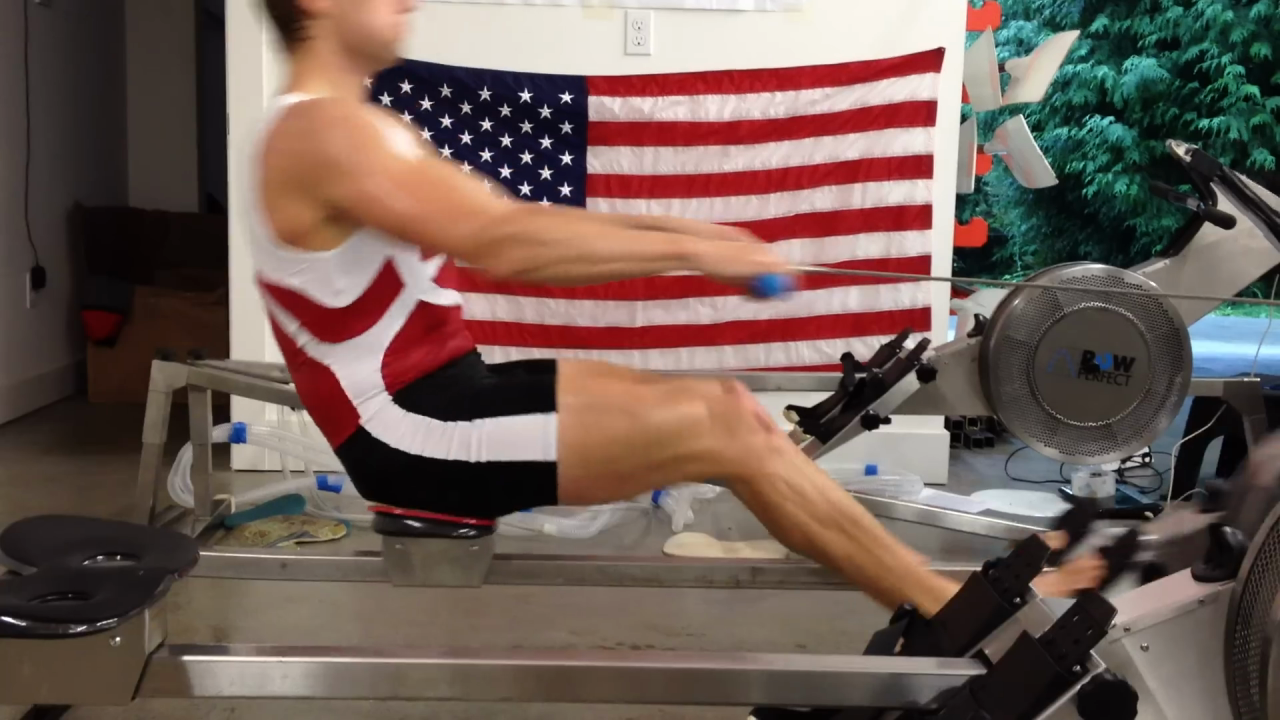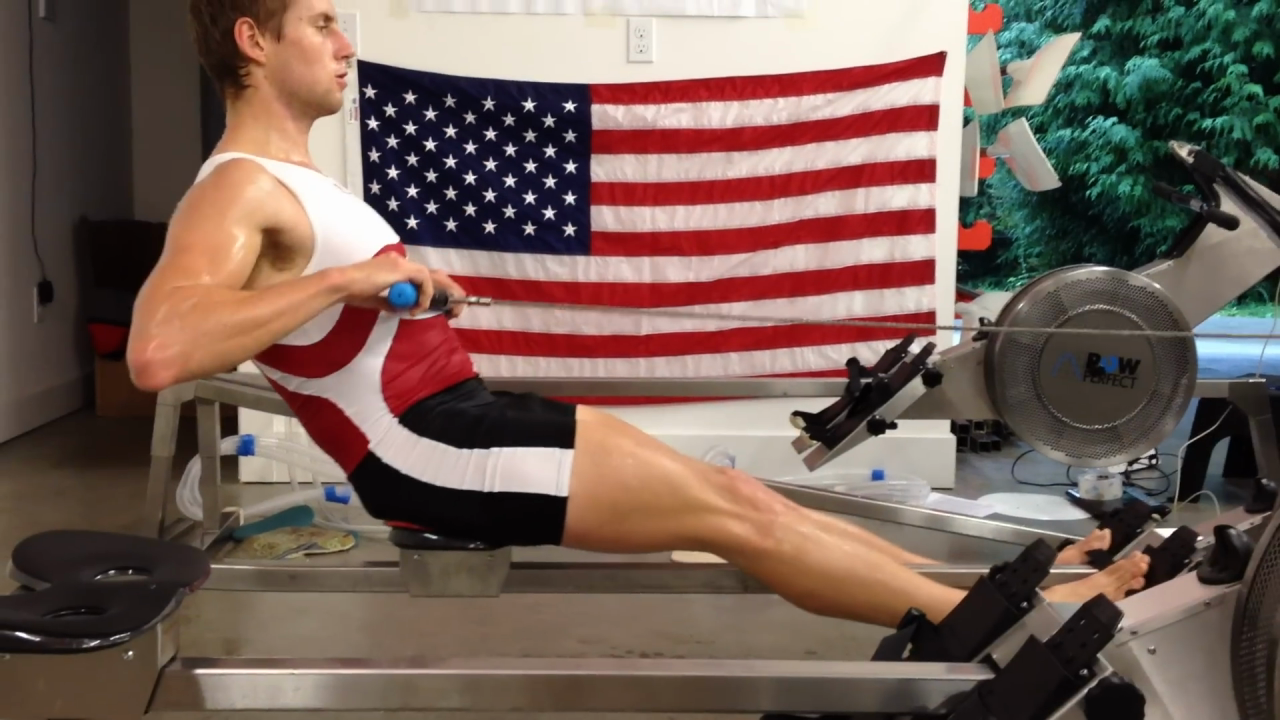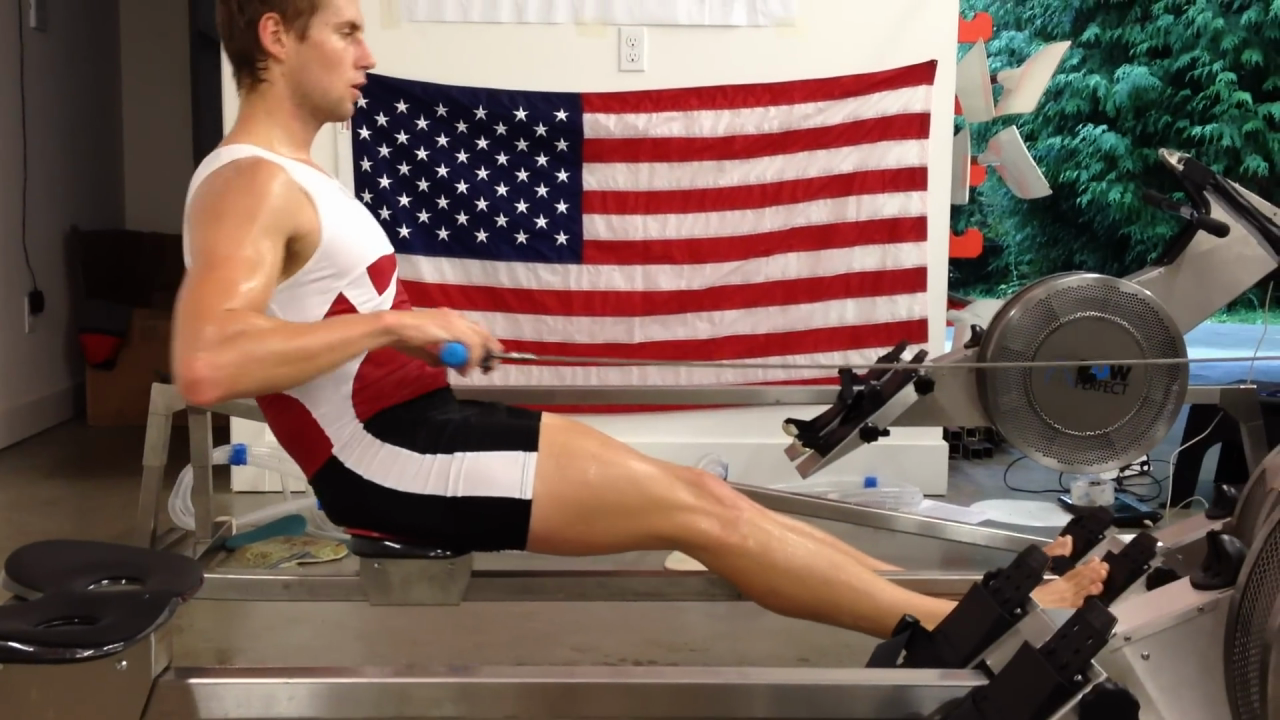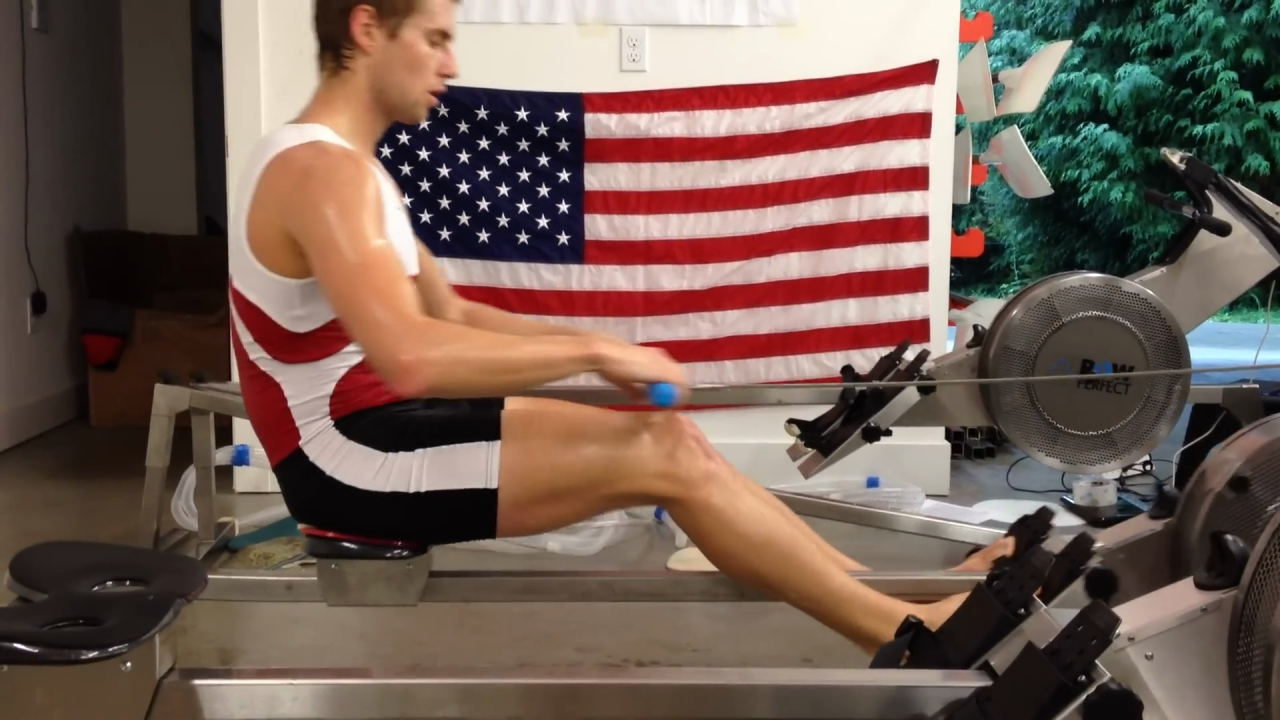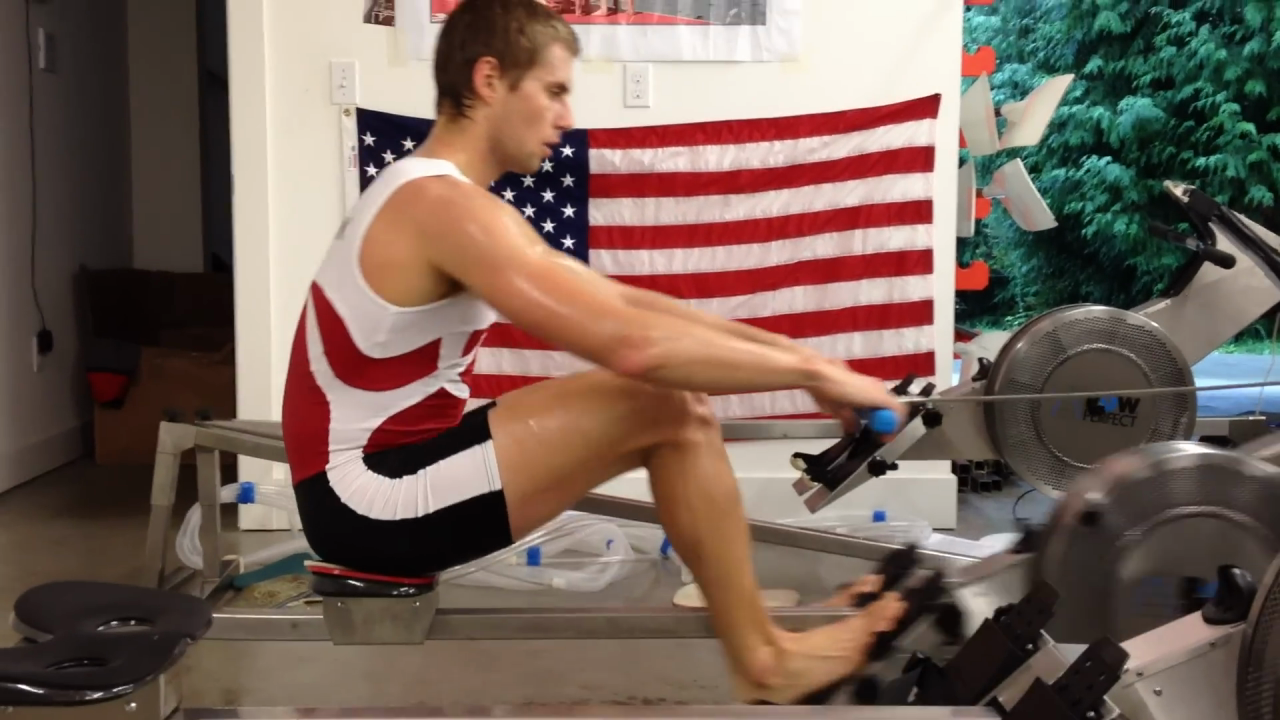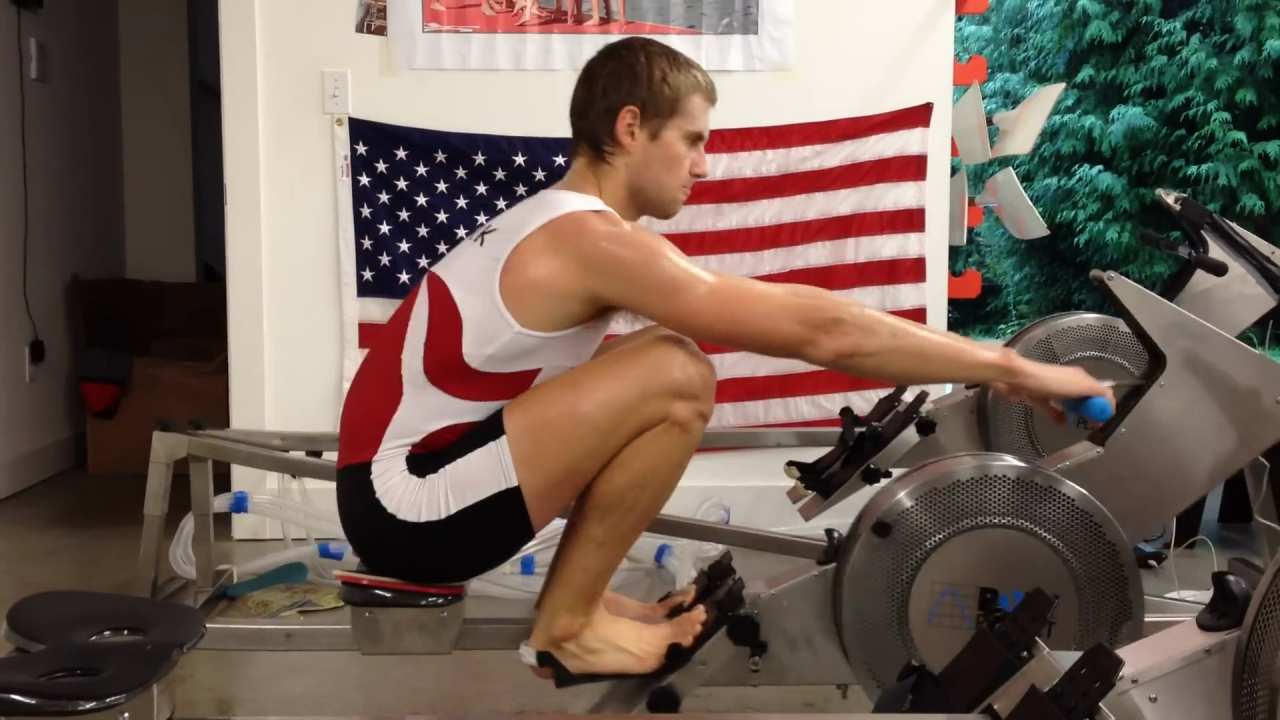
dt=0.5s
person 1, frame 1
left shoulder: (353, 126)
right shoulder: (322, 132)
left elbow: (500, 233)
right elbow: (511, 243)
left wrist: (676, 234)
right wrist: (684, 249)
left hip: (440, 403)
right hip: (415, 439)
left knee: (724, 415)
right knee: (728, 431)
left ankle: (932, 586)
right ankle: (948, 609)
person 1, frame 2
left shoulder: (283, 178)
right shoulder: (236, 192)
right elbow: (156, 352)
left wrist: (400, 287)
right wrist: (345, 278)
left hip: (457, 417)
right hip: (429, 455)
left knee: (734, 494)
right knee: (734, 514)
person 1, frame 3
left shoulder: (281, 177)
right shoulder: (251, 187)
right elbow: (203, 368)
left wrist: (417, 330)
right wrist: (393, 324)
left hip: (415, 431)
right hip: (391, 464)
left knee: (694, 493)
right knee: (699, 509)
left ankle: (952, 601)
person 1, frame 4
left shoulder: (328, 159)
right shoulder: (324, 173)
left elbow: (449, 312)
right elbow: (419, 354)
left wrist: (587, 346)
right wrist: (592, 350)
left hip: (371, 434)
right hip: (351, 468)
left knee: (670, 443)
right knee: (671, 459)
left ankle: (881, 594)
right ankle: (902, 631)
person 1, frame 5
left shoulder: (430, 195)
right shoulder: (446, 208)
left elbow: (621, 303)
right elbow: (632, 345)
left wrist: (784, 349)
right wrist: (816, 372)
left hip: (382, 473)
right hip: (370, 506)
left knee: (663, 390)
right knee: (668, 401)
right ankle: (765, 657)
person 1, frame 6
left shoulder: (562, 224)
right shoulder: (593, 241)
right elbow: (819, 332)
right wrist: (1010, 367)
left hip: (413, 490)
right hip: (409, 512)
left knee: (662, 377)
right knee: (677, 378)
right ankle: (568, 622)
